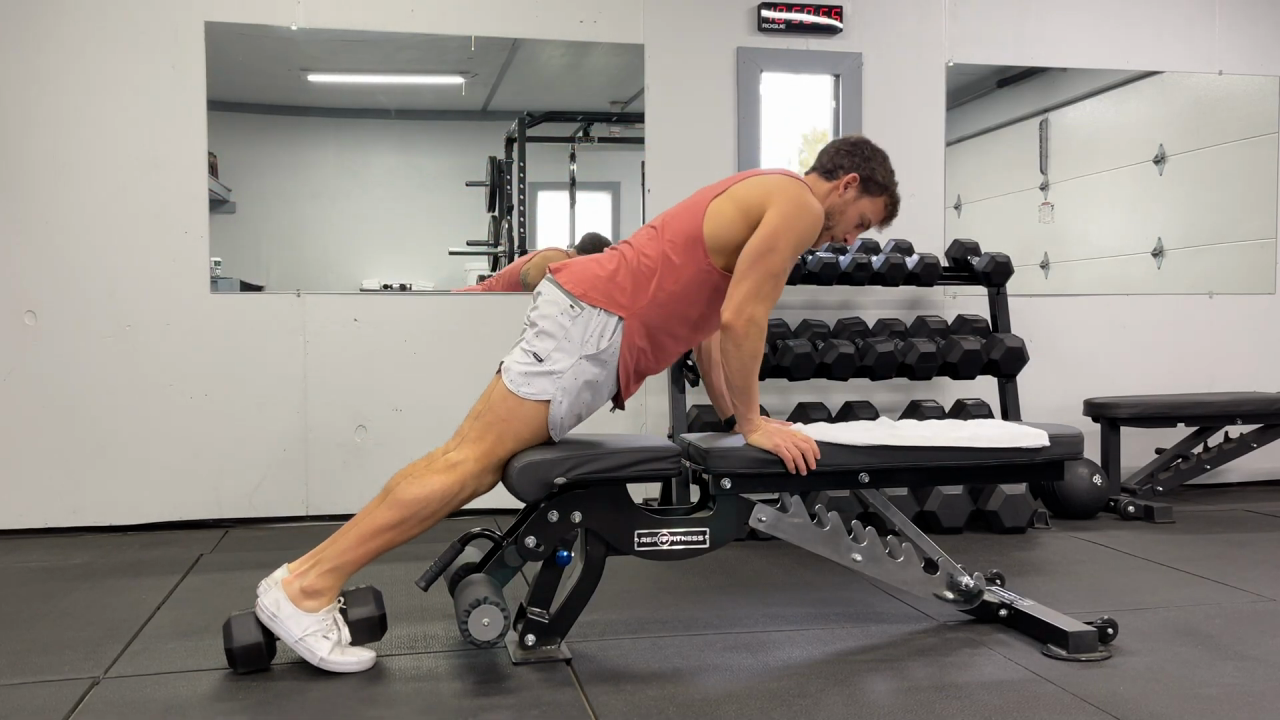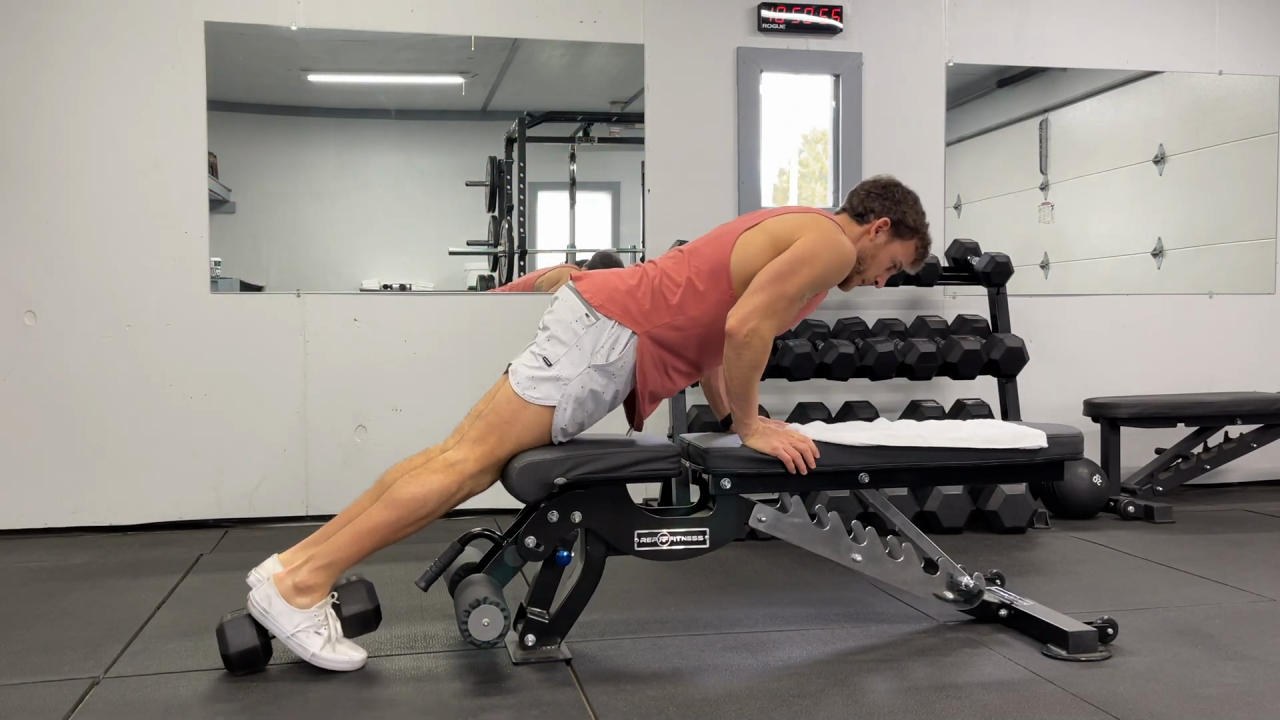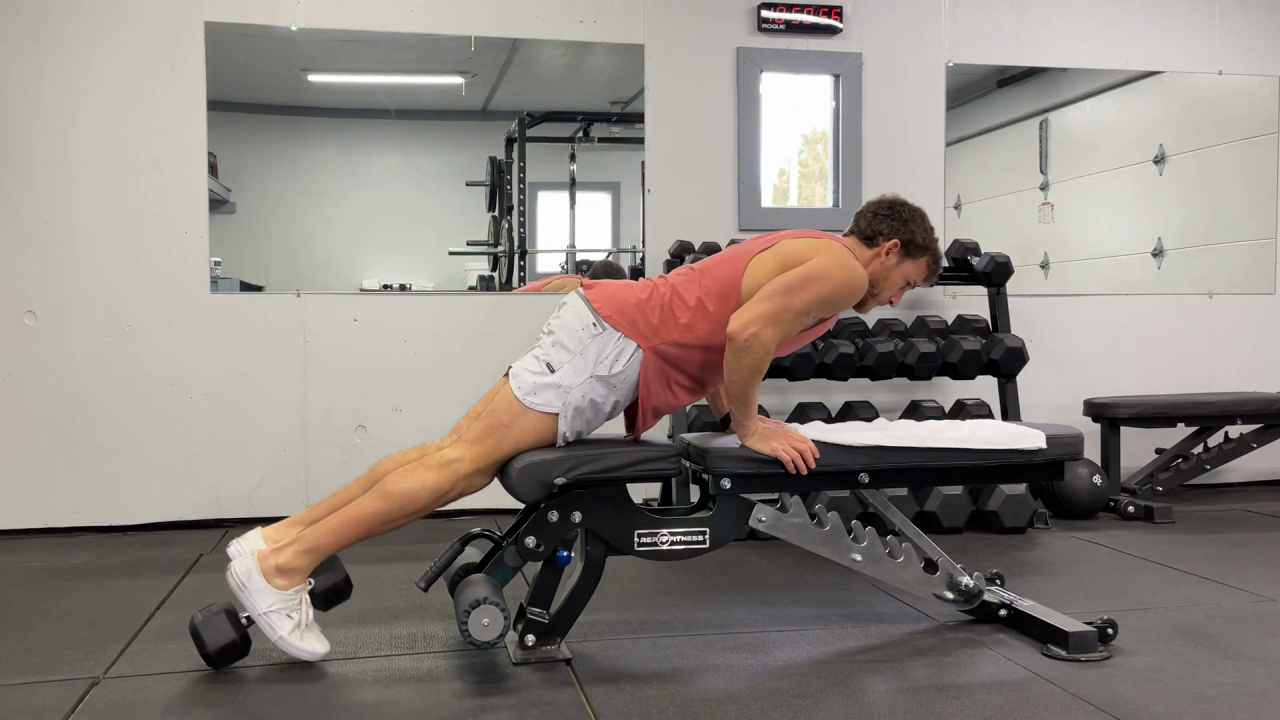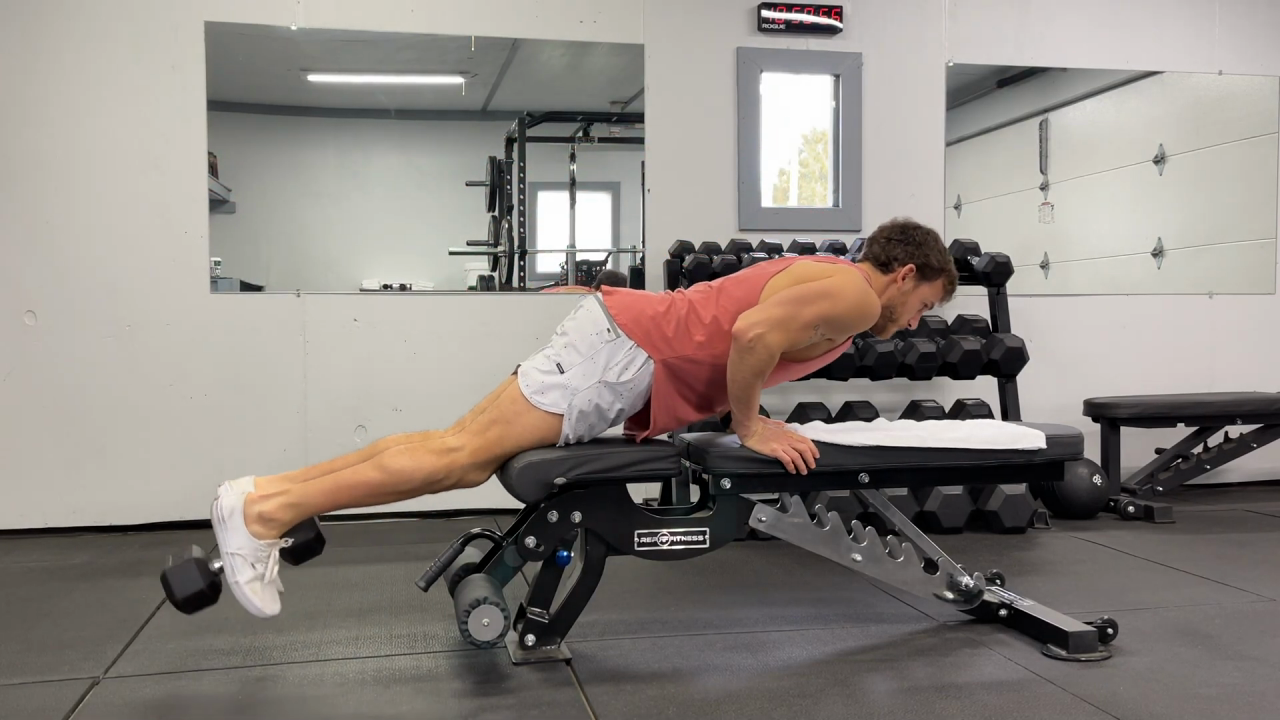
dt=0.3s
person 1, frame 1
left shoulder: (768, 200)
right shoulder: (799, 206)
left elbow: (708, 319)
right elbow: (741, 319)
left wrist: (731, 415)
right wrist: (750, 422)
left hip: (591, 313)
right hip: (595, 320)
left knee: (472, 462)
right knee: (472, 463)
left ankle: (307, 577)
right ankle: (304, 590)
person 1, frame 2
left shoulder: (794, 230)
right shoulder: (831, 244)
left elbow: (708, 326)
right elbow: (745, 328)
left wrist: (731, 417)
right wrist: (750, 427)
left hip: (606, 323)
right hip: (609, 331)
left knee: (469, 463)
right knee: (468, 459)
left ankle: (297, 567)
right ankle: (298, 585)
person 1, frame 3
left shoulder: (808, 255)
right shoulder: (843, 271)
right elbow: (748, 333)
left wrist: (738, 416)
right wrist: (750, 427)
left hip: (613, 333)
right hip: (614, 342)
left knee: (463, 460)
right knee: (464, 460)
left ankle: (282, 541)
right ankle: (278, 561)
person 1, frame 4
left shoulder: (819, 274)
right shoulder: (856, 296)
right elbow: (752, 333)
left wrist: (741, 412)
right wrist: (749, 426)
left hip: (624, 339)
right hip: (623, 351)
left knee: (464, 455)
right knee: (463, 453)
left ankle: (272, 495)
right ankle: (264, 509)
